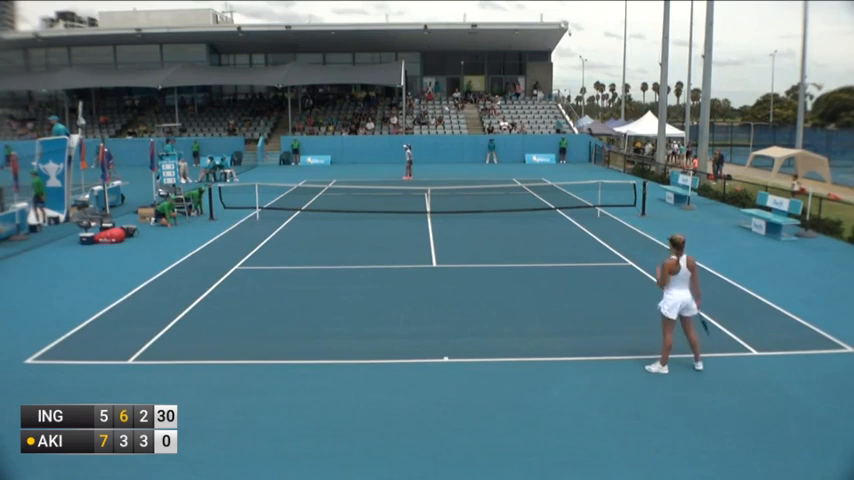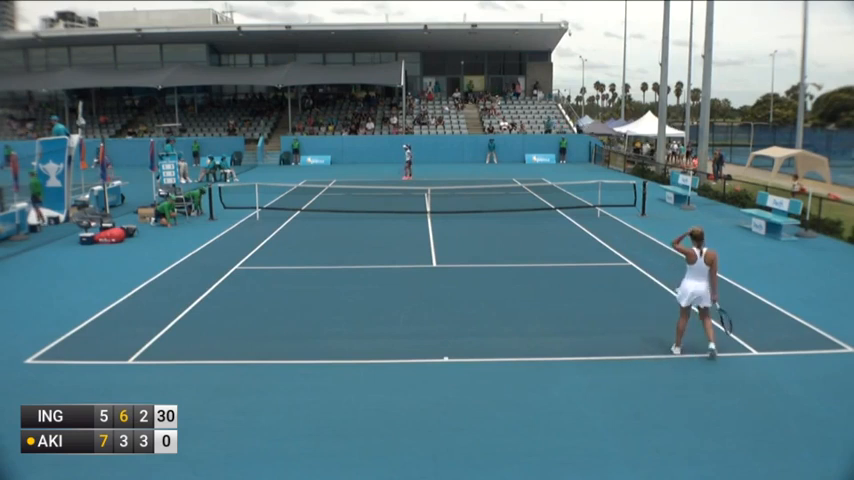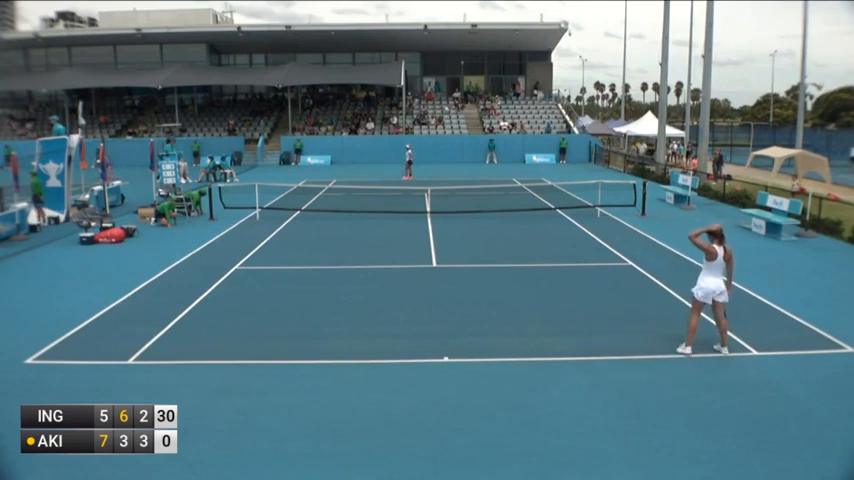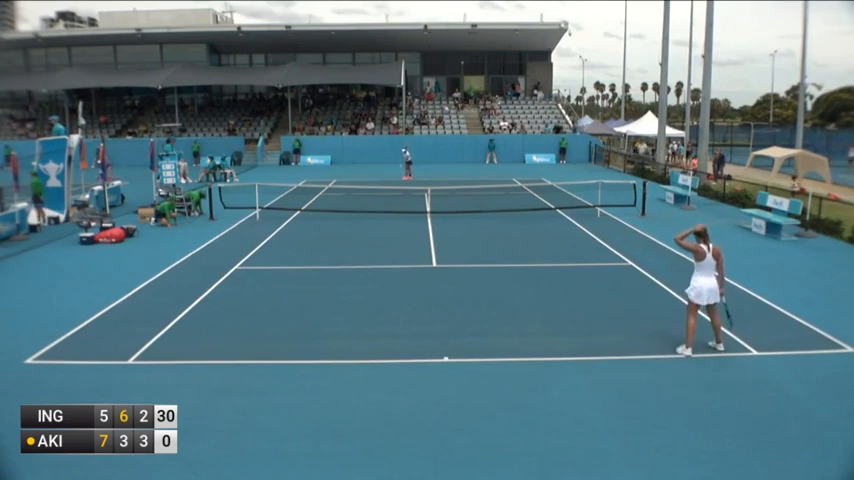
dt=1s
person 1, frame 1
left shoulder: (668, 263)
right shoulder: (691, 261)
left elbow: (661, 284)
right elbow: (696, 284)
left wrist: (658, 272)
right wrist: (697, 299)
left hip: (672, 299)
right hip: (686, 298)
left knee: (667, 333)
right knee: (690, 331)
left ankle: (662, 365)
right ankle: (698, 362)
person 1, frame 2
left shoulder: (689, 253)
right shoulder: (712, 254)
left elbow: (674, 243)
right elbow: (713, 276)
left wrist: (686, 233)
right wrist: (714, 293)
left hip: (688, 287)
right hip: (703, 289)
left knee: (683, 318)
right knee: (706, 318)
left ankle: (677, 347)
right ankle: (712, 343)
person 1, frame 3
left shoulder: (709, 249)
right shoulder: (728, 252)
left elbow: (691, 236)
right elbow: (730, 272)
left wrist: (706, 229)
right wrist: (729, 288)
left hip: (705, 285)
right hip: (719, 286)
left knee: (694, 315)
right knee: (721, 317)
left ankle: (687, 346)
right ankle: (723, 346)
person 1, frame 4
left shoulder: (697, 249)
right shoulder: (717, 250)
left elbow: (677, 239)
right elbow: (721, 271)
left wrist: (692, 230)
right wrist: (722, 287)
left hip: (698, 285)
right hip: (712, 285)
left knee: (692, 317)
right knee: (714, 315)
left ankle: (688, 348)
right ankle: (719, 343)
